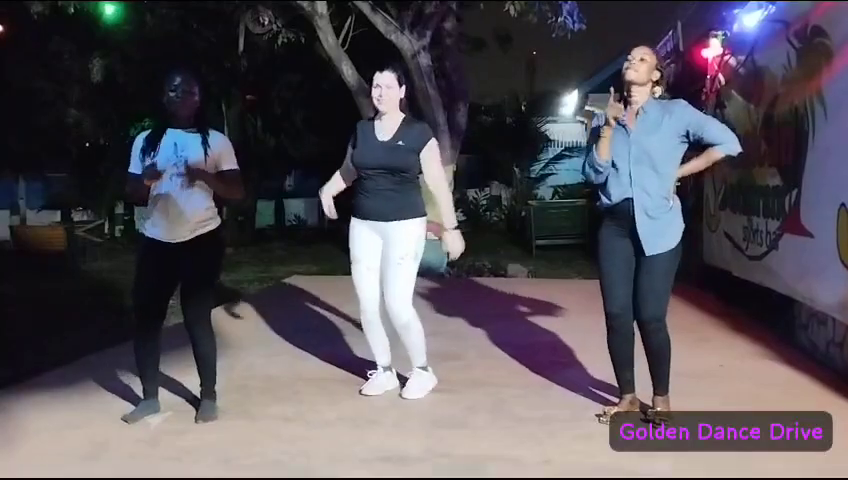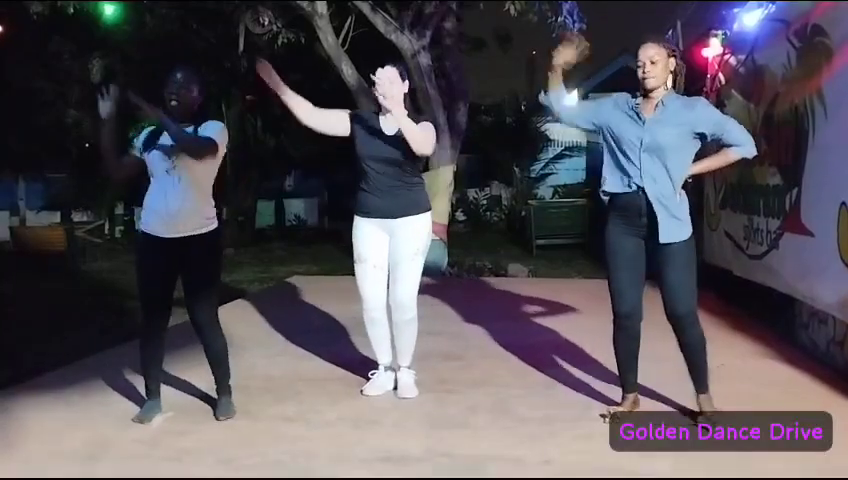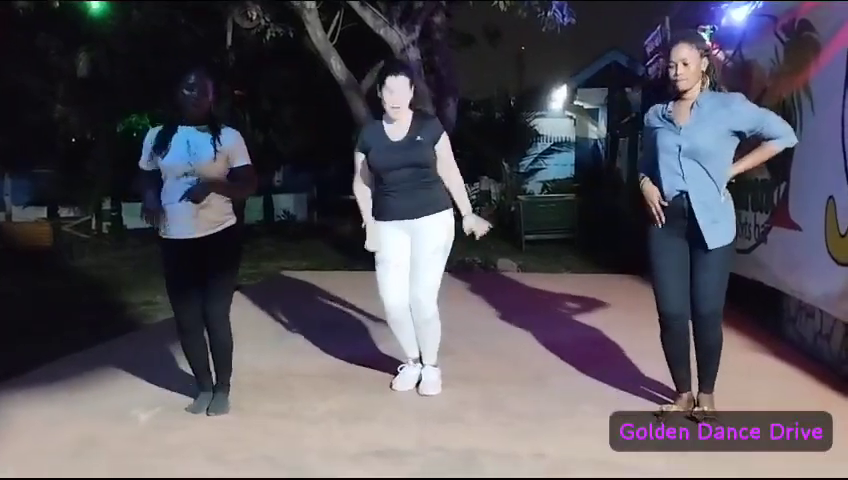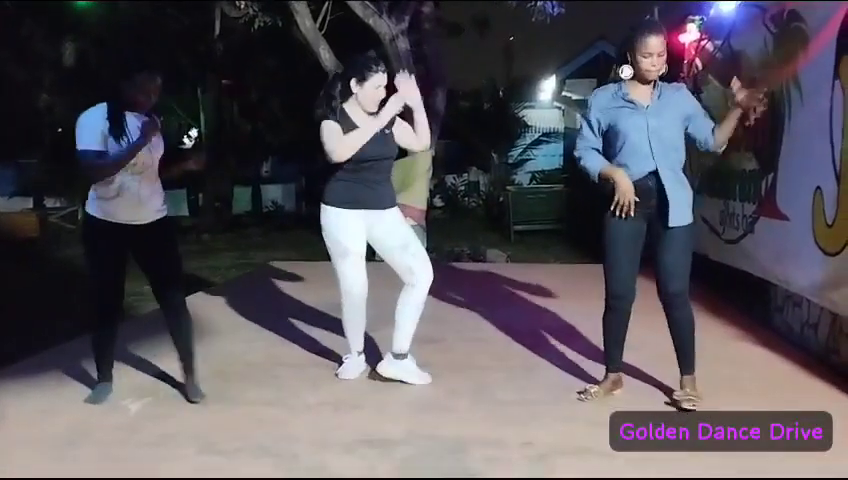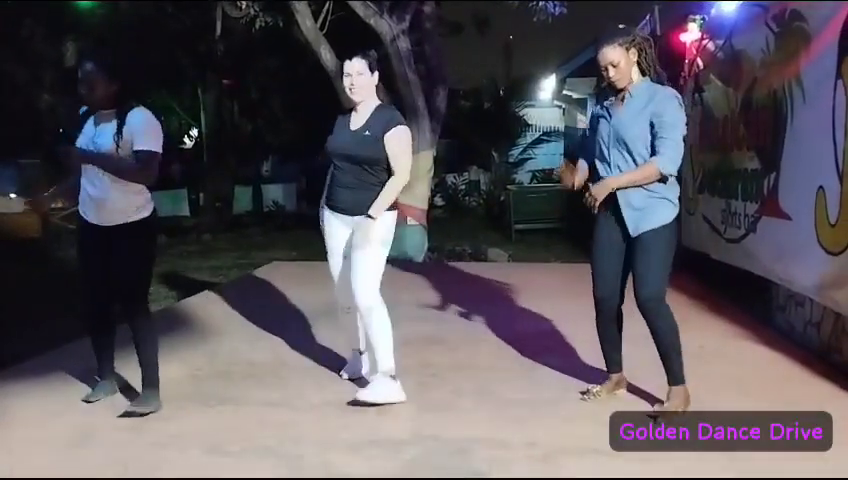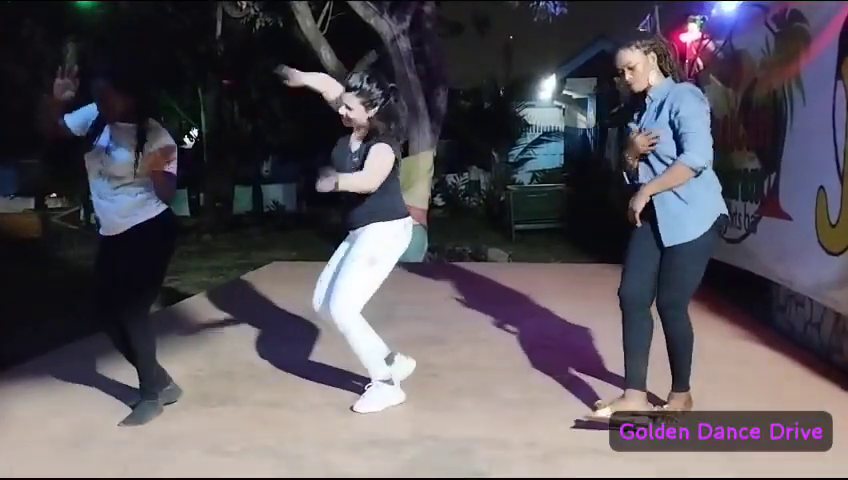
dt=0.7s
person 1, frame 1
left shoulder: (676, 112)
right shoulder: (603, 121)
left elbow: (727, 143)
right elbow: (594, 173)
left wrist: (677, 172)
right wrist: (608, 128)
left hip: (658, 226)
right hip: (615, 225)
left knee: (650, 317)
right knee: (616, 314)
left ankle: (661, 397)
right ankle: (627, 396)
person 1, frame 2
left shoulder: (693, 109)
right shoulder: (615, 108)
left elbow: (744, 145)
right elbow: (566, 111)
left wrist: (690, 169)
right wrist: (558, 69)
left hip: (670, 221)
right hip: (623, 219)
left knee: (682, 311)
right knee: (625, 313)
left ankle: (703, 395)
right ankle: (629, 395)
person 1, frame 3
left shoulder: (730, 107)
right shoulder: (655, 117)
left elbow: (783, 136)
left wrist: (731, 170)
right wrist: (647, 185)
left hip: (713, 222)
right hip: (667, 221)
left knee: (707, 313)
right knee: (672, 311)
left ankle: (706, 395)
right ankle: (683, 394)
person 1, frame 4
left shoulder: (680, 97)
right shoulder: (603, 99)
left elbow: (712, 140)
right elbow: (585, 152)
left wrist: (737, 109)
right wrist: (615, 174)
left hip: (672, 204)
right hip: (627, 202)
left knee: (675, 292)
right knee: (618, 293)
left ankle: (687, 380)
right ankle: (612, 374)
person 1, frame 5
left shoulder: (663, 99)
right shoulder: (603, 109)
left elbow: (667, 163)
right elbow: (592, 156)
left wrist: (609, 182)
right wrist: (577, 174)
left hip: (653, 214)
right hip: (610, 212)
left knee: (650, 297)
right knee: (605, 298)
left ankle: (678, 388)
right ankle: (615, 375)
person 1, frame 6
left shoulder: (684, 97)
right shoulder: (641, 113)
left elbow: (697, 158)
left wrist: (646, 191)
right wrist: (632, 154)
left hip: (692, 217)
right hip: (652, 217)
left knee: (671, 305)
right knee: (632, 299)
left ankle: (681, 394)
right ankle: (634, 395)
person 2, frame 1
left shoulder: (215, 141)
right shoulder: (145, 141)
left elbow: (237, 192)
right elbow: (131, 192)
left wrist: (205, 176)
right wrist: (145, 182)
left hip: (202, 241)
right hip: (156, 241)
left knee: (197, 319)
right knee: (145, 317)
left ankle: (208, 396)
right ankle: (149, 397)
person 2, frame 2
left shoulder: (213, 130)
right shoulder: (150, 137)
left elbow: (198, 150)
right elbow: (116, 170)
left wrist: (156, 114)
right wrist: (107, 120)
left hip: (200, 239)
right hip: (154, 240)
left knee: (205, 318)
right knee: (153, 320)
left ankle: (224, 392)
right ankle: (152, 398)
person 2, frame 3
left shoulder: (228, 137)
right shoulder: (158, 136)
left elbow: (249, 186)
right elbow: (147, 180)
left wrist: (213, 184)
right wrist: (150, 201)
left hip: (220, 237)
right hip: (177, 240)
left knee: (216, 315)
right knee: (187, 319)
left ankle: (223, 388)
right ankle: (204, 387)
person 2, frame 4
left shoulder: (149, 124)
right shoulder: (94, 118)
right elbow: (97, 170)
left wrist: (183, 165)
right wrist: (141, 142)
left hip: (154, 222)
right hip: (106, 225)
left knee: (173, 299)
right knee: (108, 305)
left ankle: (189, 375)
right ankle: (104, 379)
person 2, frame 5
left shoulder: (139, 119)
right shoulder: (88, 117)
left elbow: (144, 172)
left wrist: (91, 156)
right wrist: (57, 193)
left hip: (132, 225)
right hip: (91, 224)
left knee: (133, 304)
right knee: (94, 302)
left ankle: (150, 391)
right ankle: (106, 378)
person 2, frame 6
left shoulder: (156, 136)
right shoulder: (93, 118)
left elbow: (166, 194)
right elbow: (53, 129)
left wrist: (156, 170)
right wrist: (57, 100)
left hip: (148, 231)
right hip: (112, 234)
left knee: (131, 311)
right knee: (108, 312)
left ankle: (150, 396)
right ankle: (161, 382)
person 3, frame 1
left shoulder: (419, 132)
right shoulder: (362, 130)
left elbow: (437, 181)
right elbow: (349, 170)
left wrist: (450, 226)
right wrist: (330, 188)
left hip: (405, 224)
right hip: (365, 225)
left knee: (397, 303)
right knee: (367, 302)
left ankle: (423, 372)
right ankle: (384, 371)
person 3, frame 2
left shoulder: (420, 125)
right shoulder: (359, 121)
left elbow: (422, 146)
right elbow: (312, 116)
left wrist: (397, 110)
right wrist: (277, 85)
left hip: (410, 220)
right hip: (368, 222)
left knee: (403, 300)
right knee: (371, 299)
left ankle: (405, 371)
right ankle: (384, 369)
person 3, frame 3
left shoulder: (429, 125)
right shoulder: (368, 134)
left elbow: (448, 171)
right elbow: (362, 181)
left wrist: (468, 213)
right wrist: (369, 222)
left hip: (433, 219)
right hip: (391, 224)
left knee: (422, 298)
right knee: (393, 301)
left ankle: (430, 367)
right ankle: (412, 361)
person 3, frame 4
left shoulder: (386, 120)
right shoulder: (332, 119)
left elbow: (421, 143)
right elbow: (339, 152)
left wrist: (415, 101)
right wrist: (383, 114)
left hip: (385, 213)
right hip: (342, 214)
left knee: (421, 274)
right knee: (354, 290)
left ankle: (397, 357)
right ankle: (355, 355)
person 3, frame 5
left shoulder: (391, 120)
right shoulder: (342, 120)
left elbow: (402, 173)
left wrist: (374, 216)
right wrist: (322, 207)
left hip: (373, 217)
right hip: (336, 216)
left knee: (365, 291)
right knee: (346, 292)
left ankle: (388, 378)
right ankle: (363, 355)
person 3, frame 6
left shoulder: (383, 142)
right shoulder: (349, 118)
left elbow: (369, 179)
right elbow: (326, 81)
left wrist: (339, 179)
right wrist: (300, 76)
left hip: (383, 232)
right hip: (361, 233)
left knee: (341, 311)
right knee: (324, 303)
left ankle: (386, 385)
right ankle: (391, 361)
